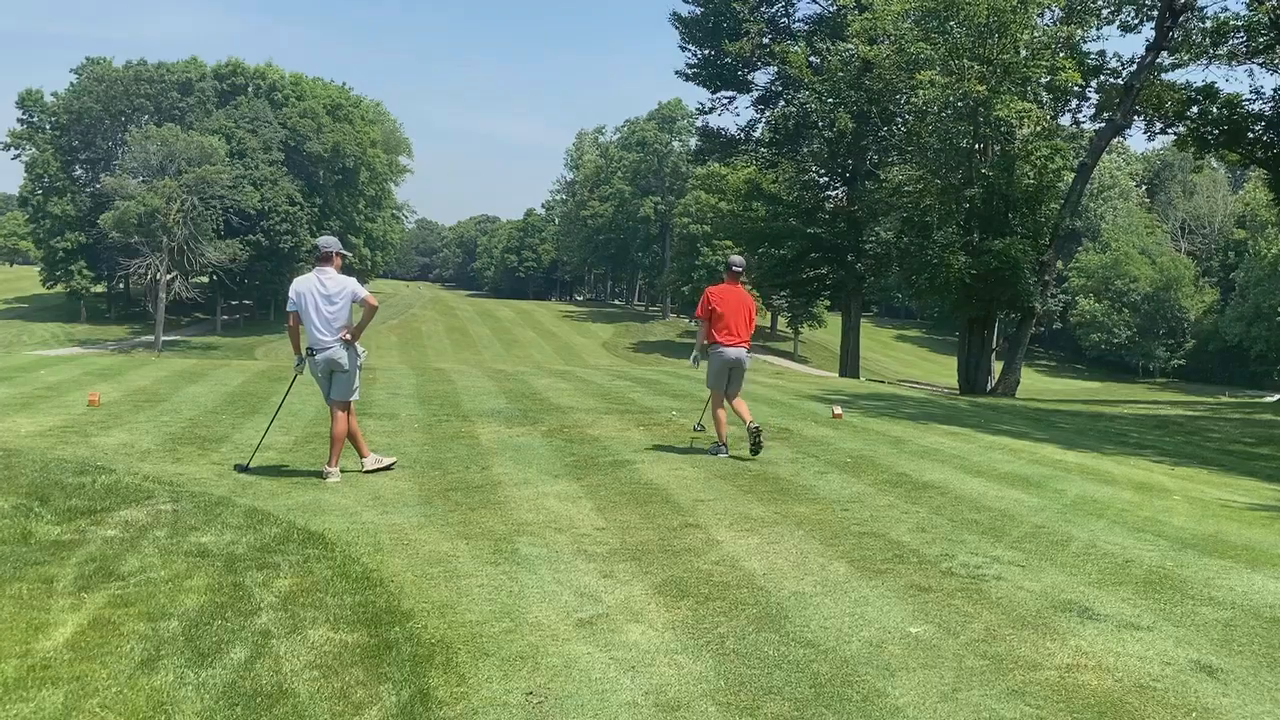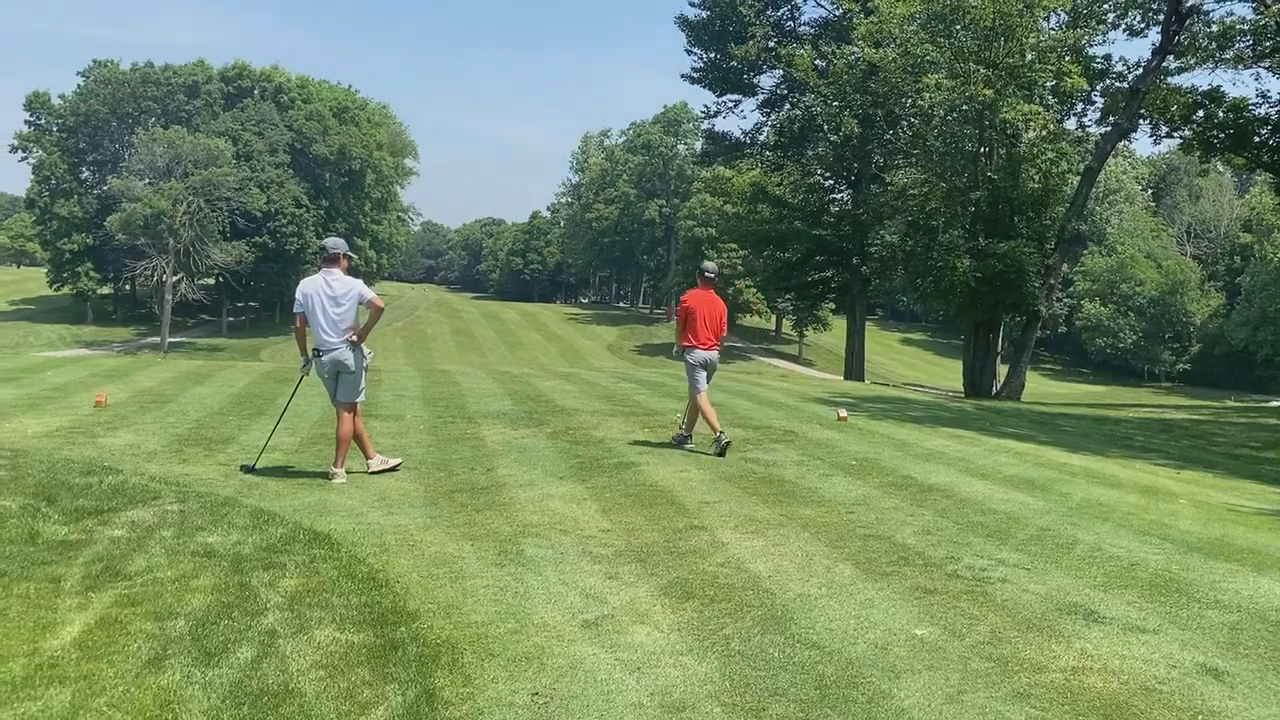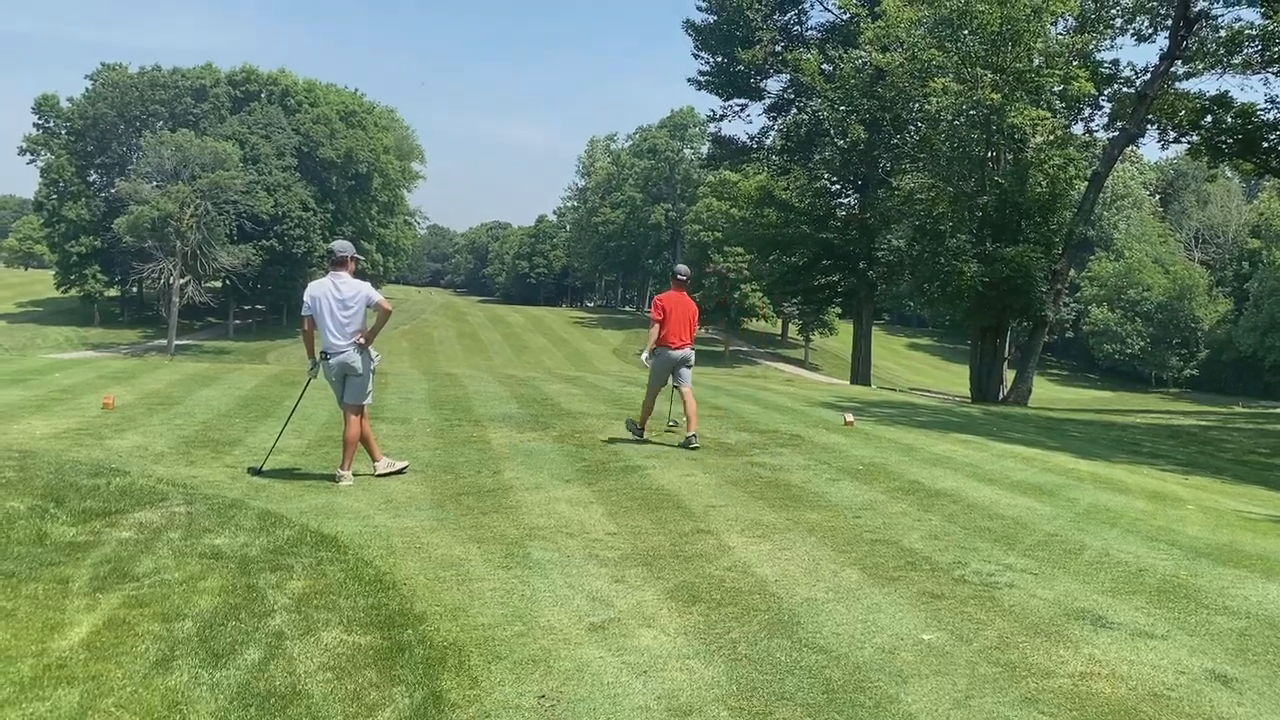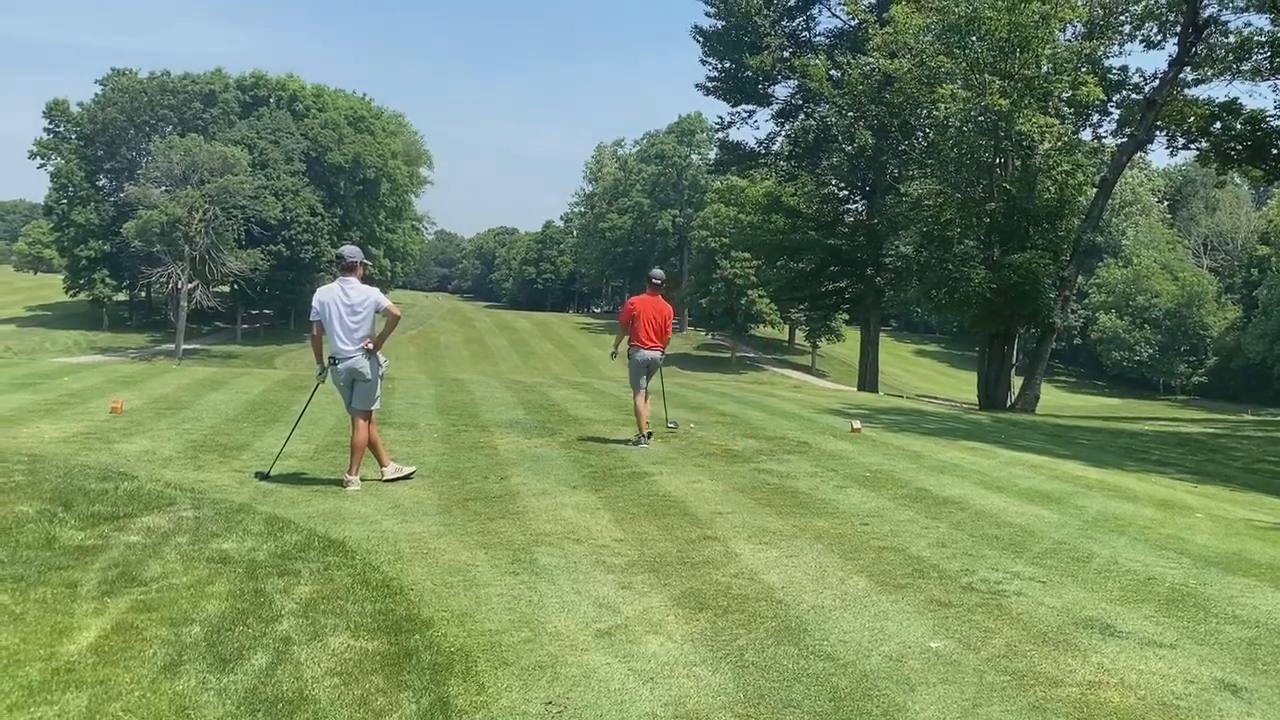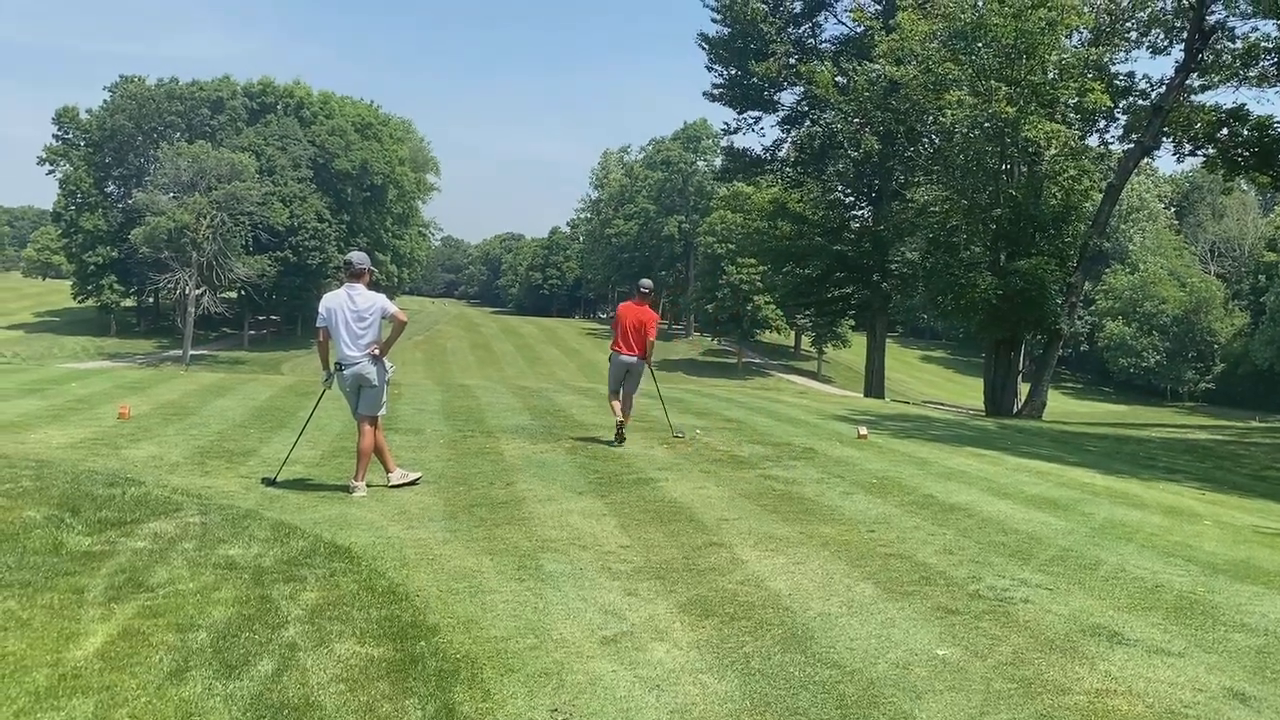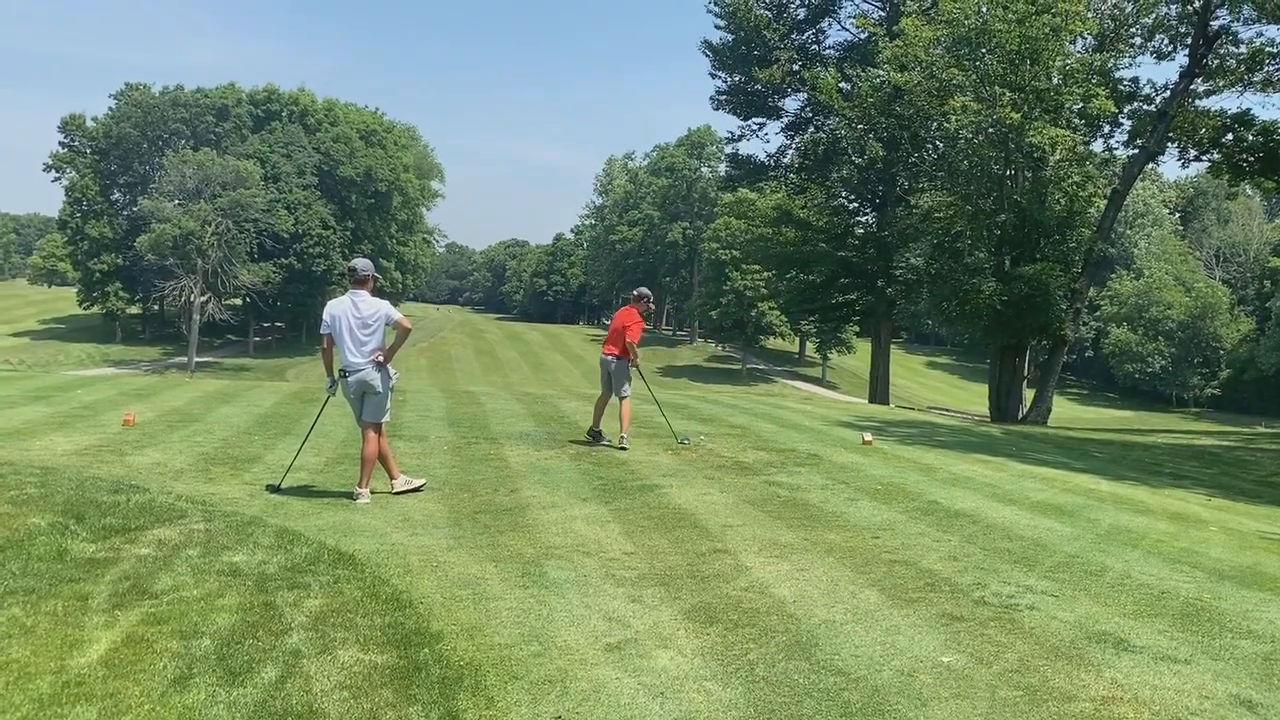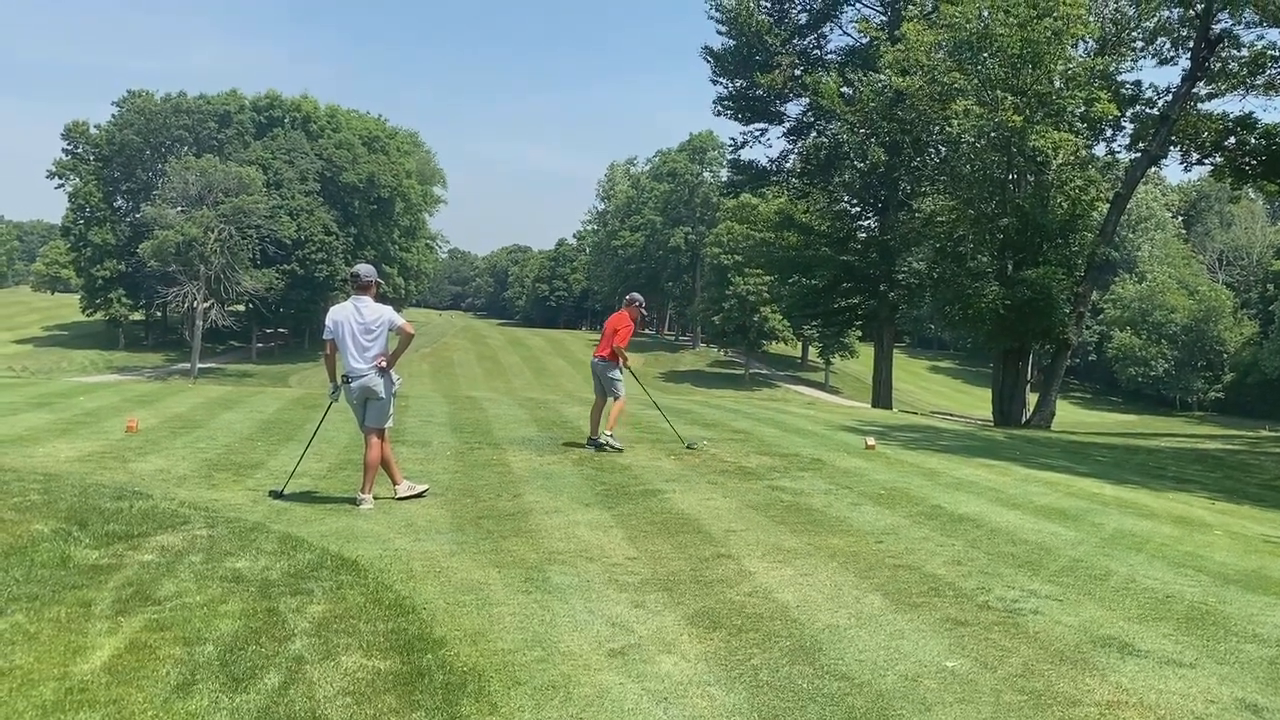
dt=0.4s
person 1, frame 1
left shoulder: (299, 284)
right shoulder: (346, 283)
left elbow: (292, 324)
right elbow: (372, 304)
left wrist: (298, 355)
right wrist: (357, 332)
left hip: (316, 356)
right hip: (343, 351)
left knee: (345, 408)
right knee: (340, 410)
left ankle: (367, 458)
right ankle: (332, 468)
person 1, frame 2
left shoulder: (305, 286)
right shoulder: (352, 284)
left elbow: (299, 325)
right elbow: (379, 306)
left wrist: (304, 356)
right wrist: (363, 333)
left hip: (322, 356)
right hip: (349, 352)
left knee: (351, 409)
right knee: (347, 411)
left ankle: (373, 459)
right ankle: (337, 469)
person 1, frame 3
left shoulder: (313, 288)
right shoulder: (360, 287)
left elbow: (307, 328)
right elbow: (386, 308)
left wrist: (311, 359)
right wrist: (371, 336)
left hip: (330, 359)
right hip: (357, 355)
left knee: (358, 412)
right knee: (354, 414)
left ankle: (379, 461)
right ankle: (344, 471)
person 1, frame 4
left shoulder: (322, 294)
right shoulder: (369, 293)
left elbow: (315, 333)
right elbow: (395, 314)
left wrist: (320, 364)
right wrist: (379, 341)
left hip: (338, 364)
right hip: (365, 360)
left knee: (366, 417)
right knee: (362, 419)
left ankle: (387, 466)
right ankle: (352, 476)
person 1, frame 5
left shoulder: (328, 300)
right shoulder: (375, 299)
left elbow: (322, 339)
right elbow: (402, 319)
left wrist: (326, 370)
right wrist: (385, 348)
left hip: (345, 370)
right hip: (371, 366)
left knee: (373, 423)
right knee: (368, 425)
left ankle: (393, 472)
right ankle: (358, 482)
person 1, frame 6
left shoulder: (332, 307)
right shoulder: (379, 306)
left elbow: (326, 346)
right elbow: (406, 326)
left wrist: (330, 377)
right wrist: (390, 354)
left hip: (349, 377)
right hip: (375, 372)
left knee: (377, 430)
right knee: (372, 431)
left ankle: (397, 479)
right ankle: (362, 489)
person 1, frame 7
left shoulder: (335, 312)
right shoulder: (382, 311)
left elbow: (329, 352)
right elbow: (409, 331)
left wrist: (333, 383)
right wrist: (393, 359)
left hip: (352, 382)
right hip: (378, 378)
left knee: (380, 435)
right knee: (375, 437)
left ankle: (400, 484)
right ankle: (365, 495)
person 2, frame 1
left shoulder: (712, 293)
right shoulder: (748, 298)
left elbow: (704, 324)
right elbow: (751, 329)
left wrist: (698, 350)
left hip: (720, 350)
right hip: (741, 352)
left knee: (717, 398)
right knee: (734, 396)
left ankle: (722, 445)
right ankle: (751, 425)
person 2, frame 2
left shoulder: (687, 299)
right shoulder: (720, 303)
left elbow: (680, 328)
right elbow: (722, 333)
left wrist: (677, 345)
left hip: (694, 353)
right hip: (713, 354)
left knee: (700, 398)
right knee: (696, 395)
left ankle: (720, 434)
right ankle: (686, 435)
person 2, frame 3
left shoulder: (661, 299)
right shoulder: (692, 304)
left elbow: (655, 326)
right elbow: (693, 332)
left wrist: (647, 350)
left hip: (665, 351)
right hip: (686, 352)
left knee: (653, 390)
right knee: (687, 393)
left ankle: (640, 428)
right ankle: (691, 435)
person 2, frame 4
left shoulder: (633, 302)
right shoulder: (667, 308)
left elbow: (623, 328)
right elbow: (668, 335)
left wrist: (615, 347)
left hip: (638, 352)
right hip: (657, 354)
left knee: (639, 393)
right knee: (644, 390)
left ankle: (642, 436)
right ankle: (645, 426)
person 2, frame 5
left shoulder: (621, 308)
right shoulder: (651, 316)
right elbow: (651, 340)
right wrist: (649, 357)
left hip: (619, 356)
right hip: (638, 360)
left knee: (613, 393)
right knee: (628, 396)
left ankle: (619, 419)
right ankle: (620, 433)
person 2, frame 6
left shoulder: (620, 312)
right shoulder: (637, 319)
right elbow: (629, 341)
right wrist: (636, 357)
left hip: (605, 356)
right hip: (619, 360)
left knee: (605, 394)
right knee: (624, 399)
left ankle: (594, 430)
right ankle: (623, 437)
person 2, frame 7
left shoulder: (615, 317)
right shoulder: (627, 323)
right elbow: (617, 346)
left wrist: (617, 361)
right wrist: (625, 360)
left hip: (597, 360)
right hip: (607, 363)
left knee: (600, 400)
right knee: (619, 398)
left ankle: (593, 438)
right ankle: (607, 434)
